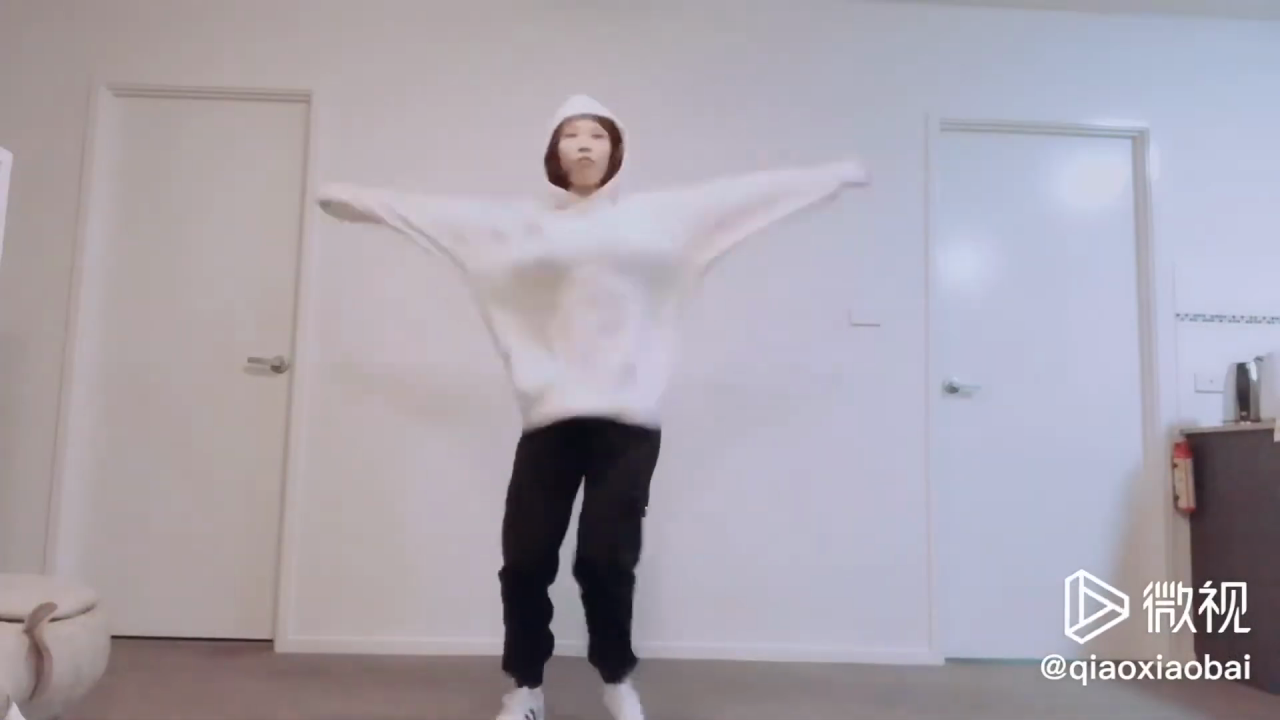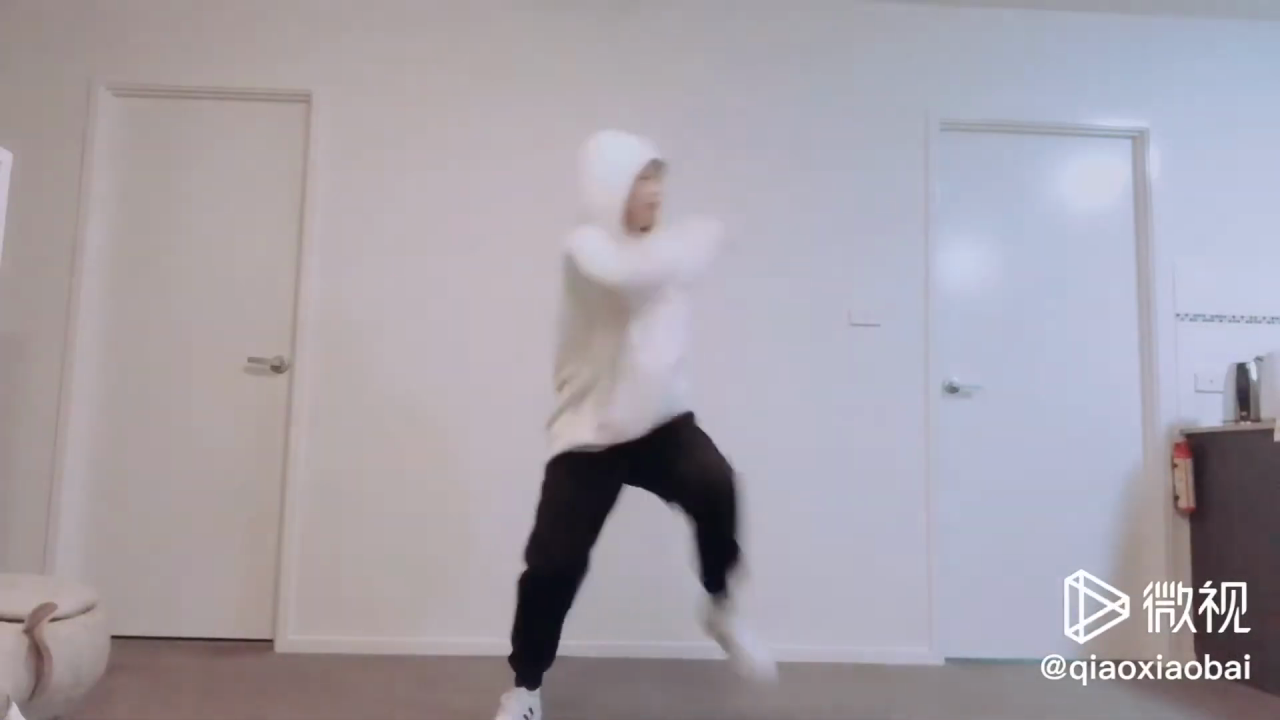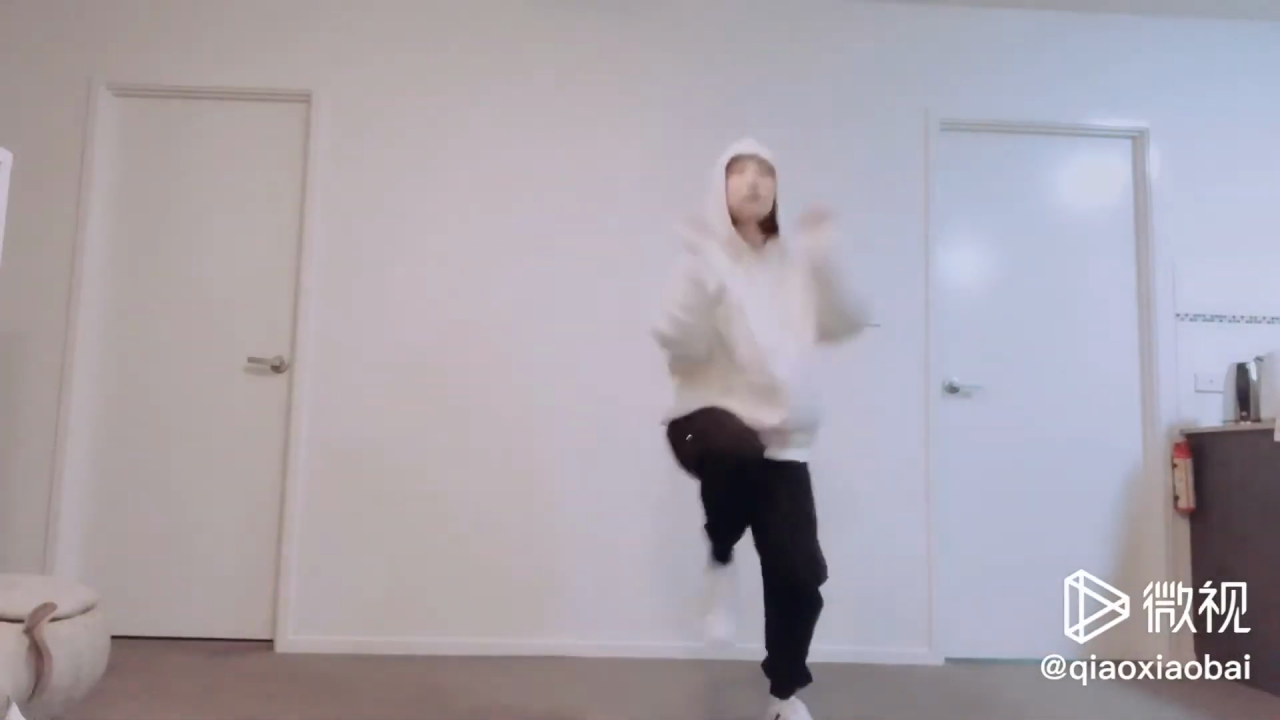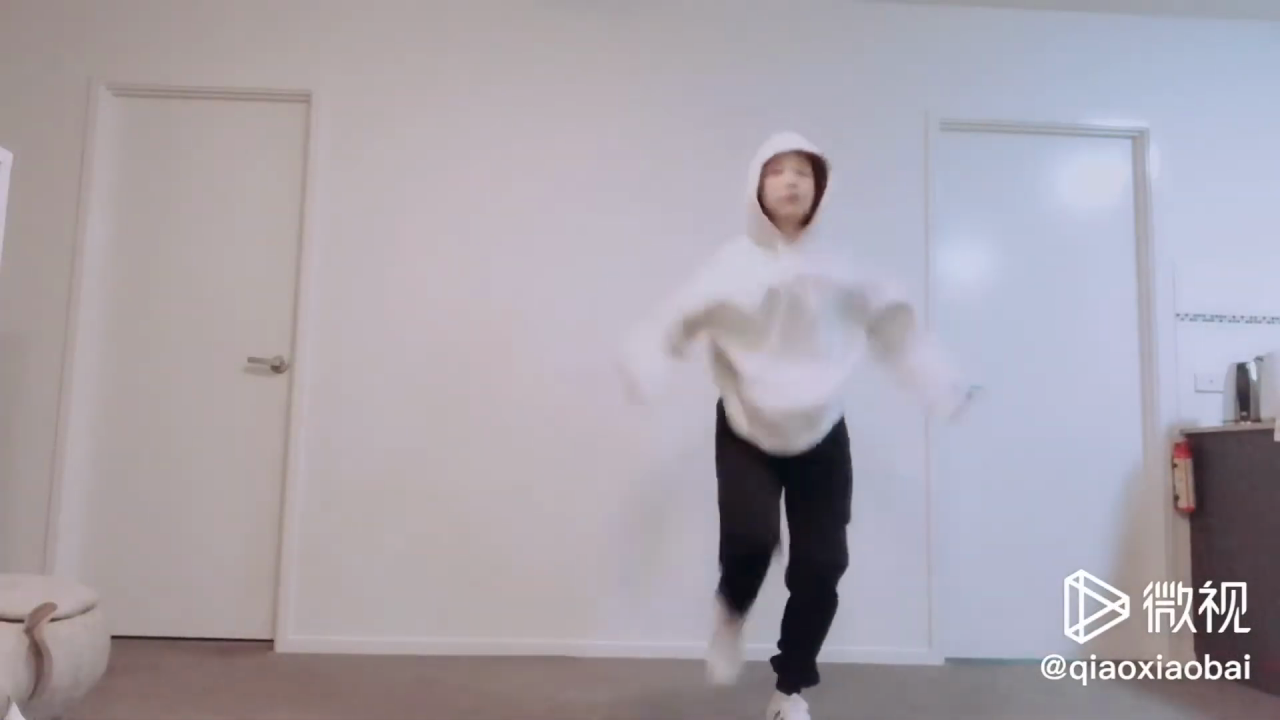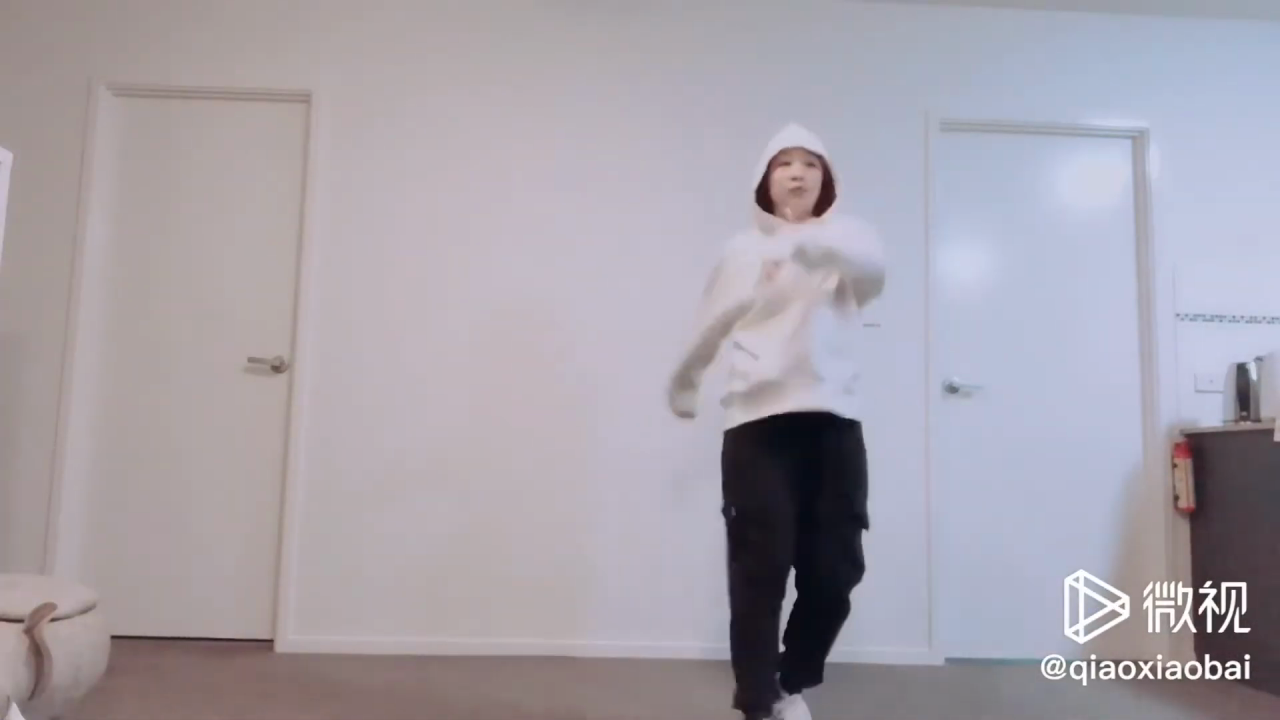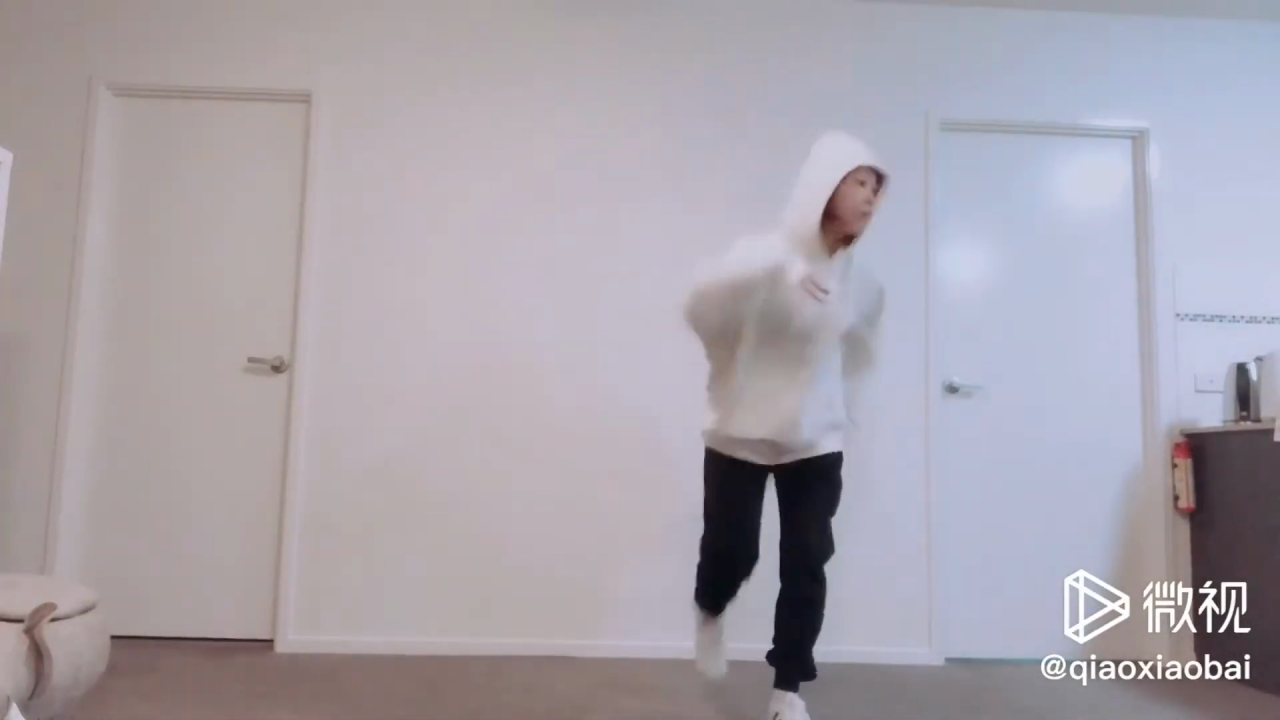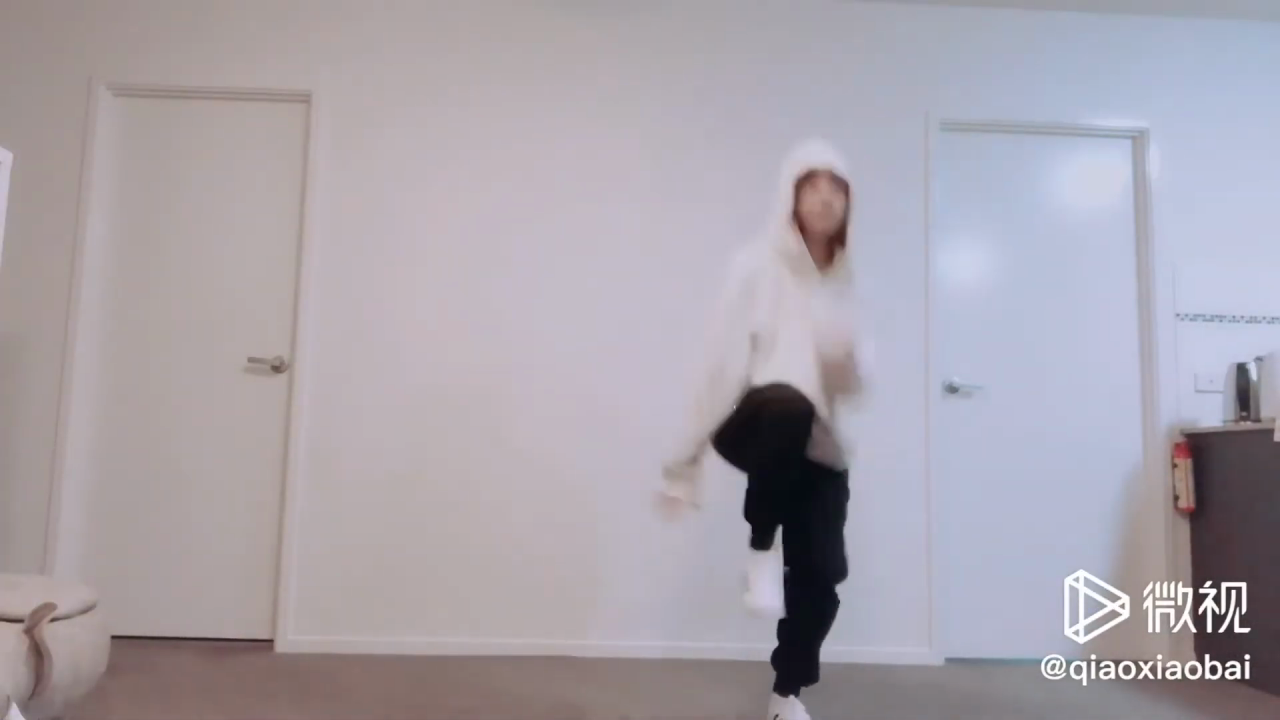
dt=0.4s
person 1, frame 1
left shoulder: (654, 214)
right shoulder: (521, 222)
left elbow: (744, 197)
right elbow: (436, 218)
left wrist: (829, 176)
right wrist: (359, 202)
left hip: (628, 414)
right hip: (552, 414)
left knee: (606, 555)
right knee: (526, 555)
person 1, frame 2
left shoulder: (652, 247)
right shoulder: (587, 246)
right elbow: (633, 276)
right wrist: (699, 238)
left hip: (661, 422)
right hip: (589, 434)
left knee: (713, 485)
right knee: (551, 567)
left ankle: (719, 604)
person 1, frame 3
left shoulder: (798, 261)
right shoulder: (701, 256)
left elbow: (845, 324)
right elbow: (677, 341)
left wrist: (822, 258)
right wrist: (703, 271)
left hip: (783, 442)
right hip: (709, 418)
left knee: (799, 576)
right knee: (730, 452)
right ankle: (720, 557)
person 1, frame 4
left shoulder: (839, 264)
right shoulder: (734, 262)
left elbow: (894, 319)
right elbow: (675, 320)
left wrist: (938, 380)
right wrist: (645, 361)
left hip: (822, 431)
right hip: (750, 430)
left knee: (821, 570)
right knee: (748, 543)
right ankle: (731, 612)
person 1, frame 5
left shoulder: (843, 237)
right shoulder: (740, 253)
left elbow: (871, 264)
right elbow: (710, 330)
left wrist: (803, 242)
right wrist: (681, 389)
left hip: (832, 424)
right hip: (757, 422)
left knee: (832, 571)
right knee: (761, 562)
person 1, frame 6
left shoulder: (862, 282)
right shoulder: (762, 257)
right elbow: (701, 312)
left wrist: (839, 410)
right wrist: (779, 265)
left hip: (816, 448)
right hip: (740, 441)
left knee: (806, 563)
right knee: (731, 548)
right ankle: (711, 617)
person 1, frame 7
left shoulder: (846, 284)
right shoulder: (754, 269)
left elbow: (856, 383)
right elbow: (721, 365)
left wrist: (845, 363)
right wrist: (682, 462)
left hip: (819, 447)
right hip: (754, 420)
left knee: (819, 576)
right knee: (783, 409)
right ankle: (762, 546)
